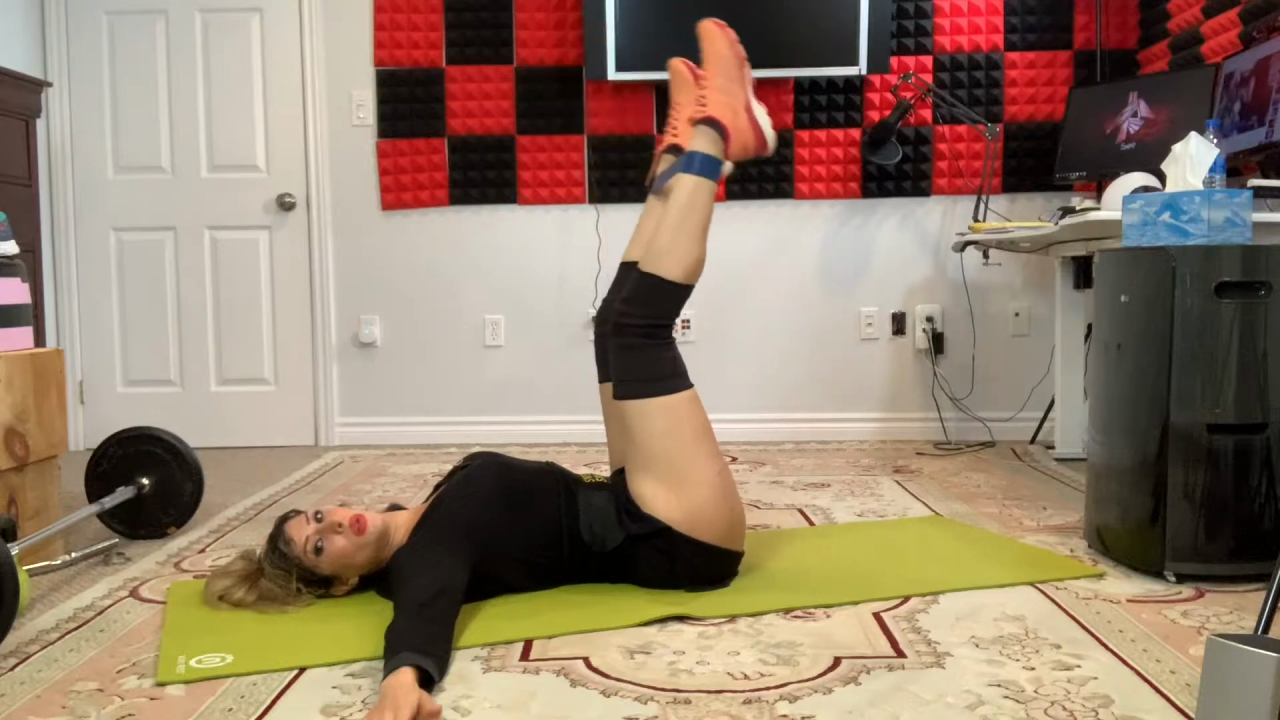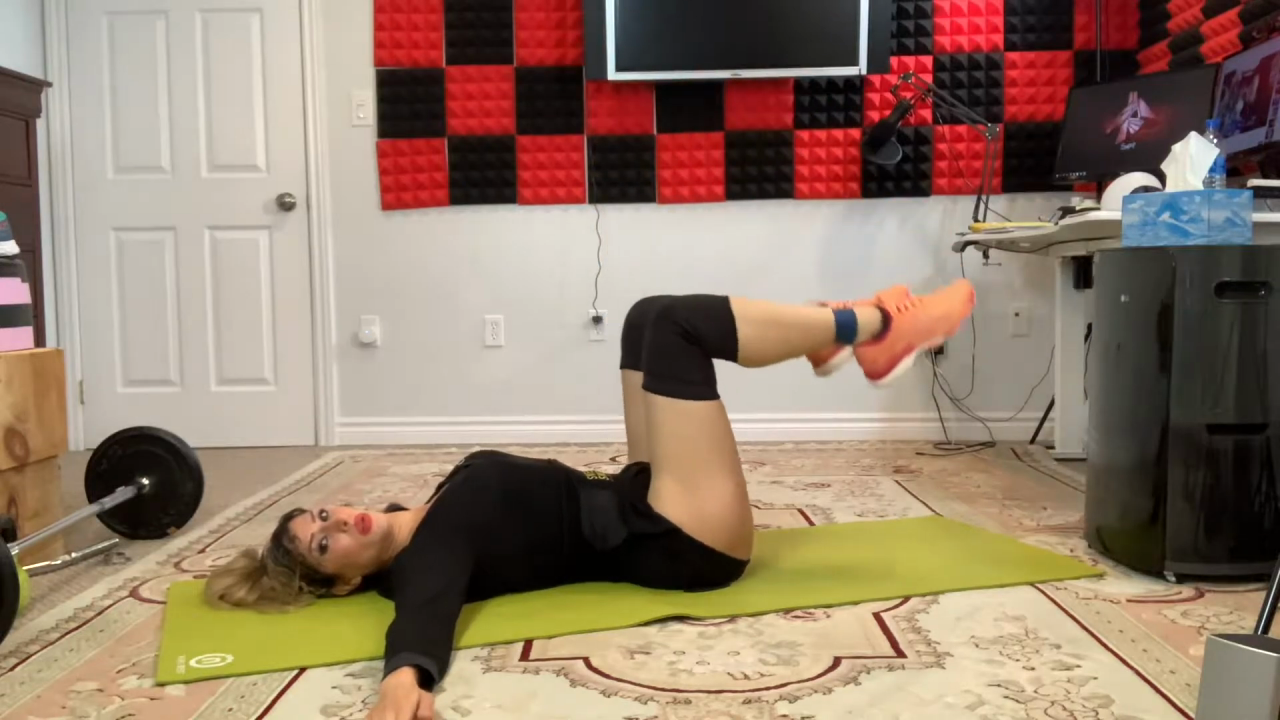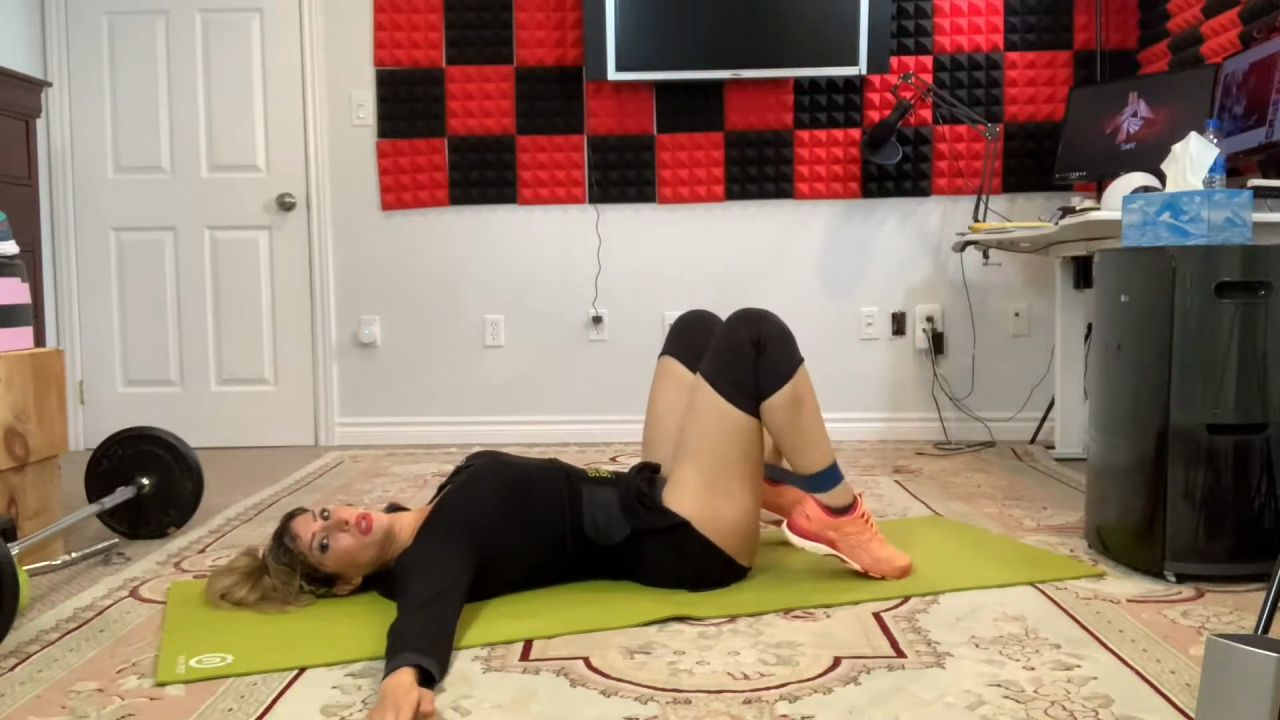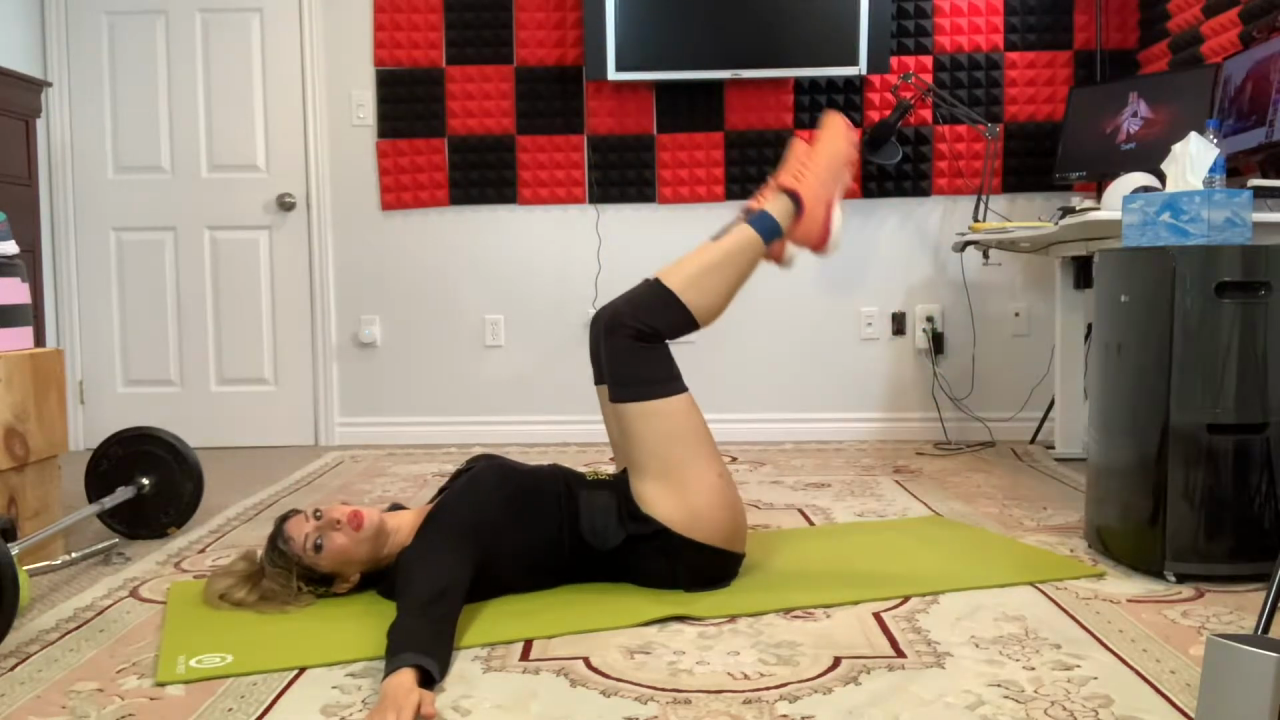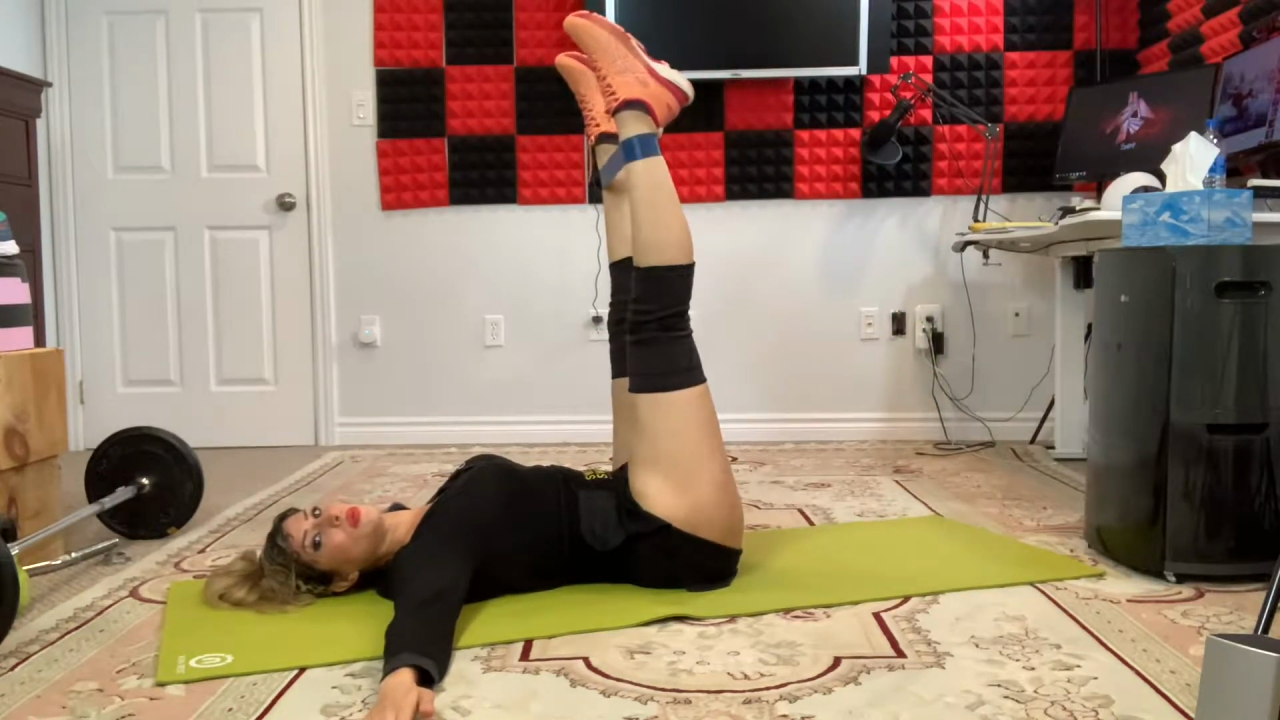
dt=0.7s
person 1, frame 1
left shoulder: (416, 522)
right shoulder: (419, 562)
right elbow: (423, 614)
left hip: (639, 525)
right hip: (684, 544)
left knee: (629, 323)
right knee: (629, 324)
left ankle: (687, 147)
right ankle: (713, 135)
person 1, frame 2
left shoulder: (416, 525)
right shoulder: (415, 568)
right elbow: (423, 620)
left hip: (632, 508)
right hip: (681, 548)
left knee: (652, 321)
right knee: (676, 326)
left ankle: (839, 329)
right ankle: (872, 326)
person 1, frame 3
left shoulder: (424, 519)
right shoulder: (421, 564)
right elbow: (426, 613)
left hip: (643, 499)
right hip: (684, 544)
left knee: (699, 329)
right knee: (753, 334)
left ankle: (783, 489)
right ankle: (839, 515)
person 1, frame 4
left shoulder: (426, 524)
right shoulder: (425, 565)
right elbow: (425, 614)
left hip: (634, 521)
right hip: (684, 545)
left knee: (624, 334)
right knee: (622, 330)
left ankle: (776, 218)
right ankle: (788, 207)
person 1, frame 5
left shoulder: (420, 525)
right shoulder: (418, 563)
right elbow: (425, 610)
left hip: (630, 514)
right hip: (679, 542)
right knee: (655, 319)
left ankle: (615, 135)
right ankle: (633, 118)
